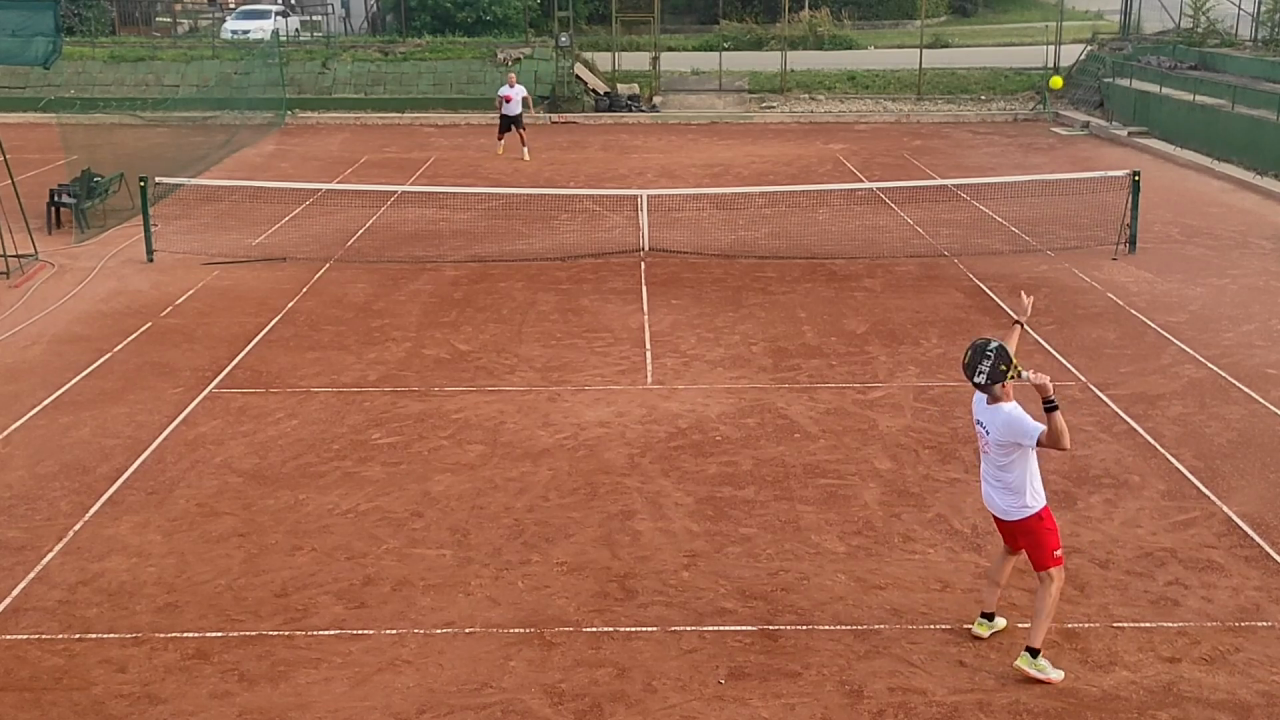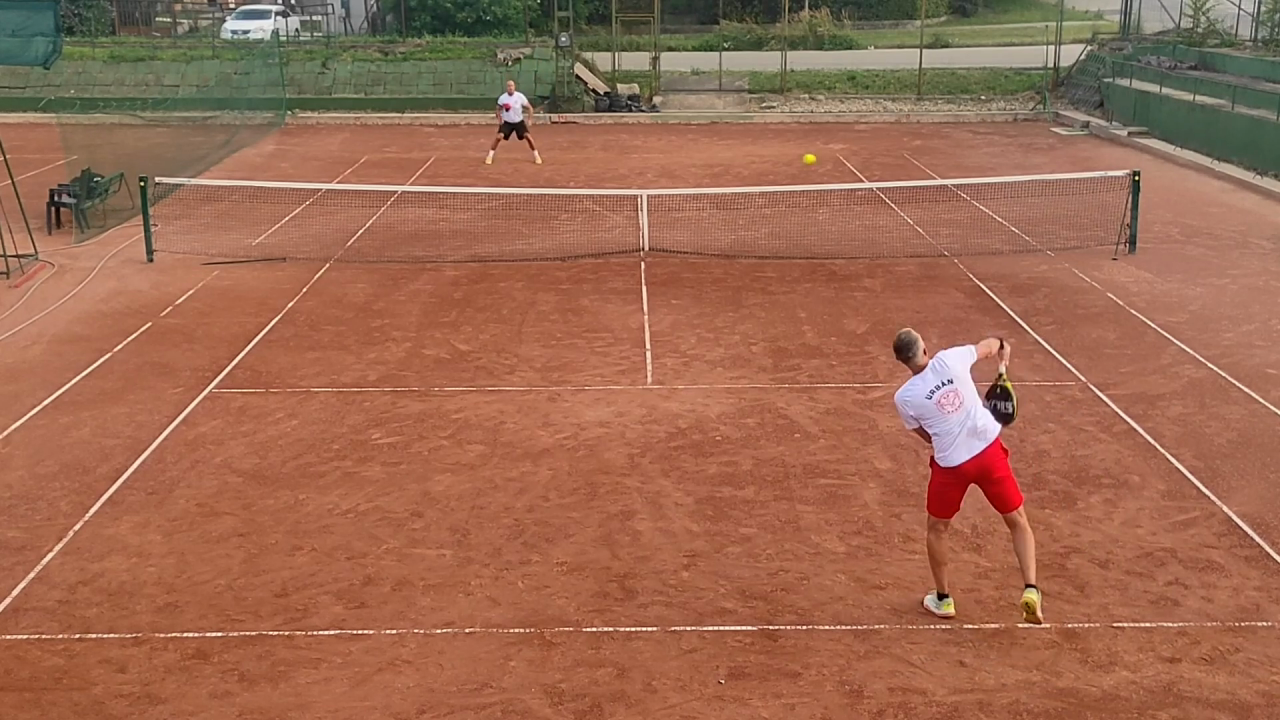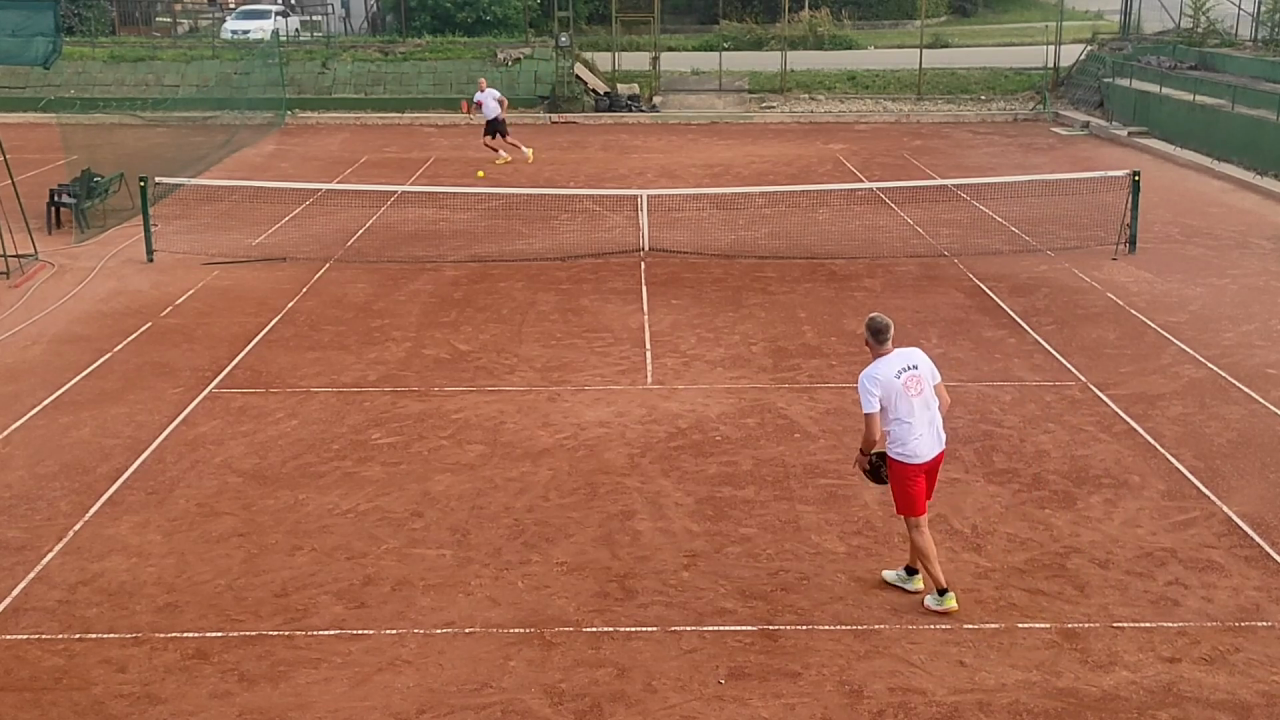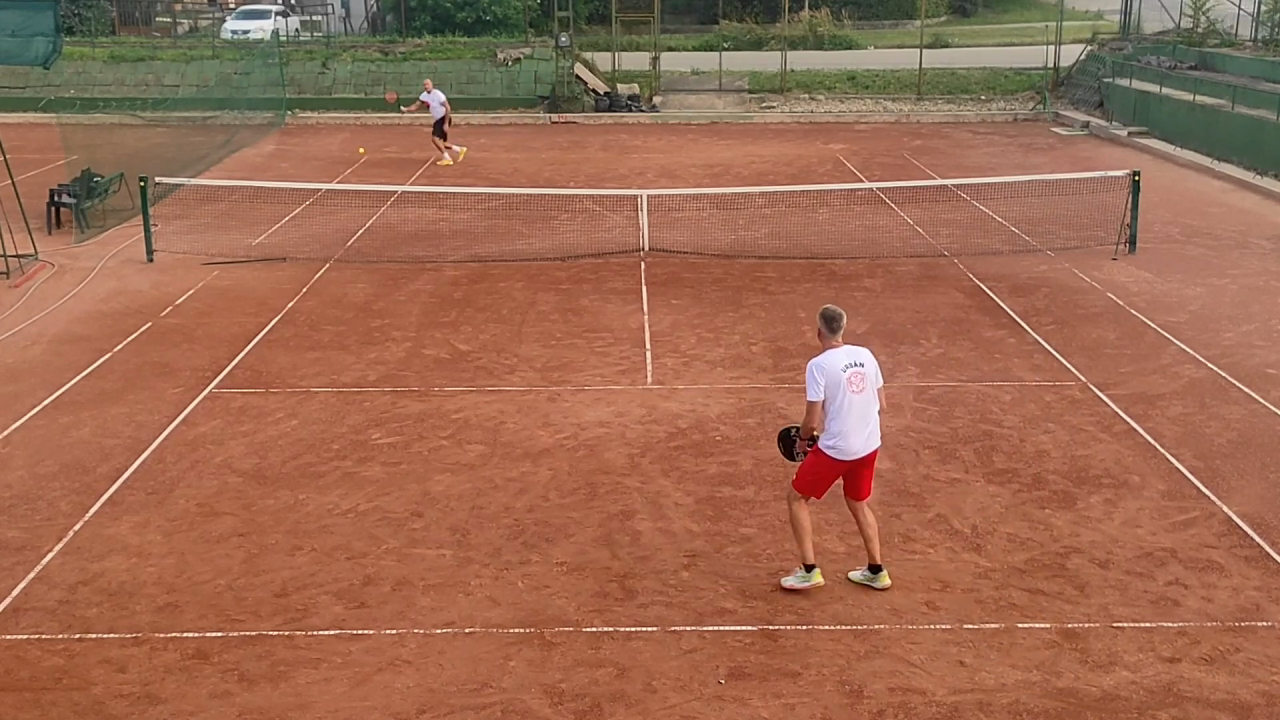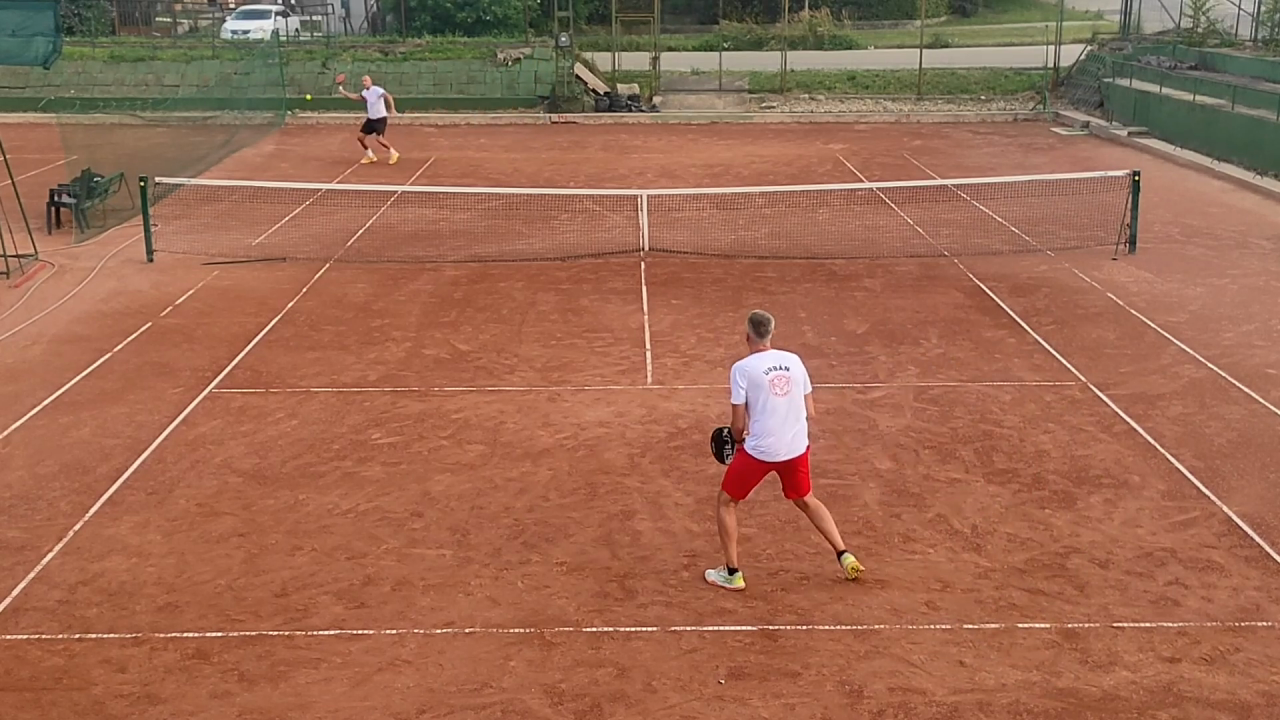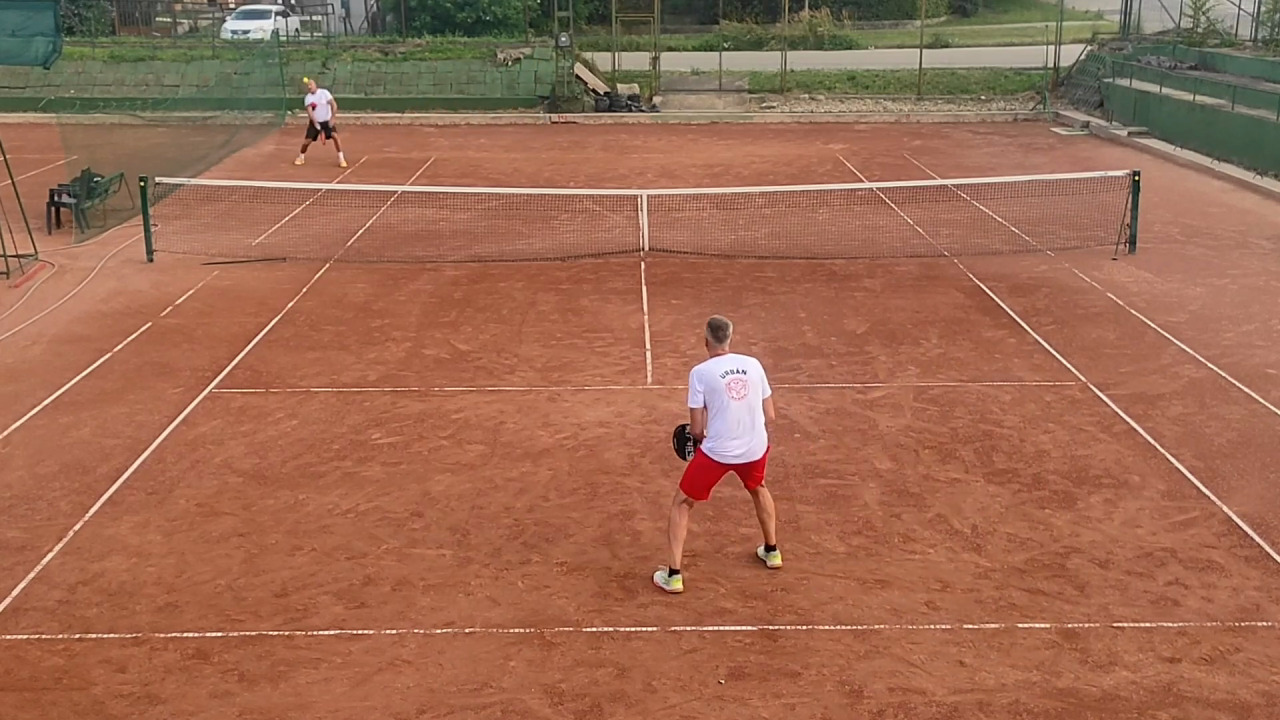
dt=0.4s
person 1, frame 1
left shoulder: (981, 400)
right shoulder: (1011, 418)
left elbow: (1000, 353)
right elbow: (1060, 443)
left wrist: (1019, 321)
right wrist: (1048, 399)
left hip: (997, 501)
right hip: (1027, 508)
left knee: (1011, 549)
right knee: (1052, 577)
left ankle: (986, 618)
right ankle: (1033, 656)
person 1, frame 2
left shoulder: (905, 397)
right shoulder: (949, 360)
left elbow: (926, 436)
right elbow: (986, 347)
right wrist: (1002, 346)
left hip: (951, 465)
right hip: (987, 450)
left knee: (937, 529)
right knee: (1018, 523)
left ankle: (942, 598)
right ankle: (1031, 591)
person 1, frame 3
left shoulder: (870, 376)
right shoulder: (917, 355)
left elbow: (873, 434)
right elbow: (944, 403)
left wrist: (863, 454)
left hip: (906, 456)
right hip: (936, 447)
left knee: (915, 524)
right knee: (909, 513)
left ankle: (944, 594)
right ankle: (912, 574)
person 1, frame 4
left shoulder: (818, 365)
right shoulder: (866, 355)
left elbow: (813, 420)
right elbow: (880, 403)
left wrist: (803, 438)
left hip: (834, 450)
right hip: (868, 446)
left knee: (796, 499)
right knee: (858, 504)
left ankle: (809, 570)
right ankle: (875, 571)
person 1, frame 5
left shoulder: (743, 368)
right shoulder: (794, 361)
left elbow: (738, 425)
right elbow: (811, 411)
left wrist: (738, 441)
left hip: (758, 451)
right hip: (796, 448)
left knee: (726, 503)
right knee: (808, 502)
left ankle: (732, 573)
right ankle: (844, 556)
person 1, frame 6
left shoulder: (700, 372)
right shoulder: (753, 365)
left elbow: (697, 429)
right elbow: (770, 415)
left wrist: (705, 439)
left hip: (717, 452)
right hip: (755, 448)
left knee: (681, 505)
right knee: (758, 489)
left ankle: (673, 574)
right ankle: (772, 551)
